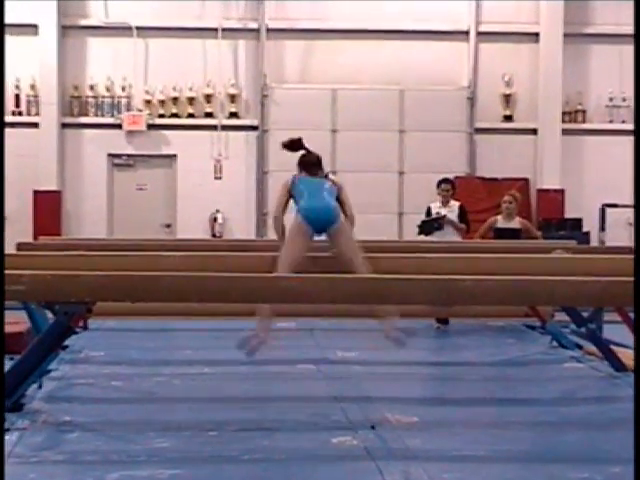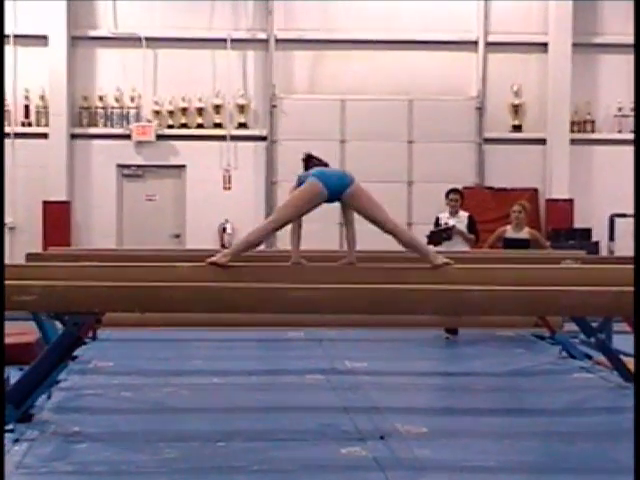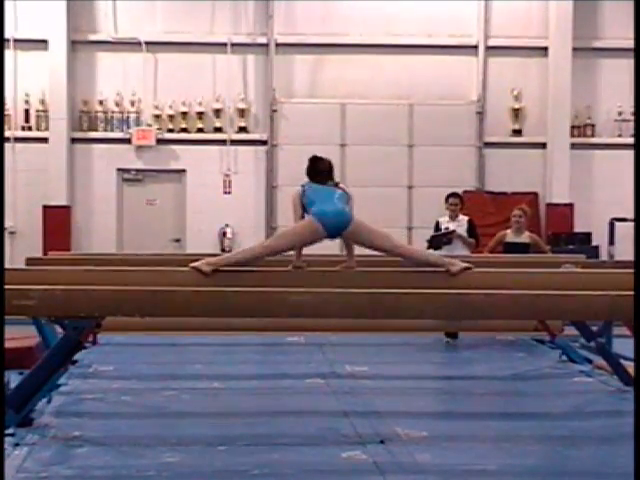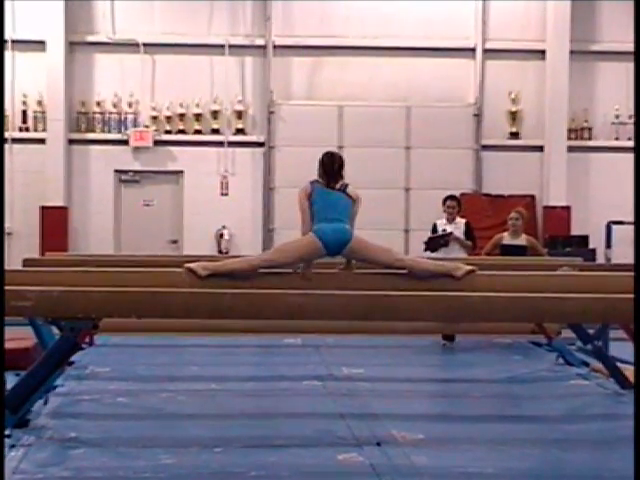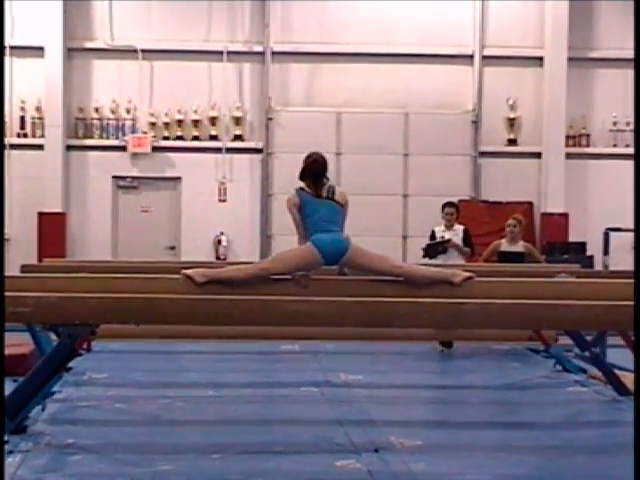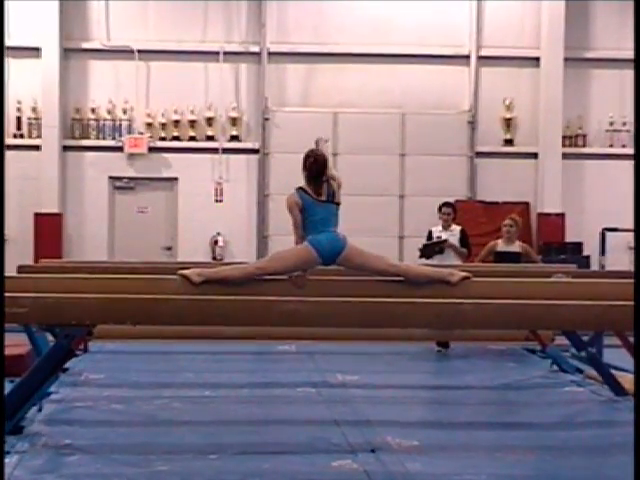
dt=0.4s
person 1, frame 1
left shoulder: (294, 180)
right shoulder: (334, 182)
left elbow: (278, 214)
right elbow: (350, 215)
left wrist: (282, 240)
right wrist: (347, 240)
left hip: (307, 217)
right hip: (330, 214)
left knee: (283, 274)
right knee: (362, 272)
left ankle: (262, 331)
right ankle: (388, 324)
person 1, frame 2
left shoulder: (301, 181)
right shoulder: (337, 172)
left elbow: (296, 223)
right elbow: (349, 222)
left wrist: (295, 255)
right wrist: (351, 256)
left hip: (319, 184)
right hip: (344, 180)
left knee: (272, 223)
right knee: (390, 225)
left ankle: (226, 254)
right ankle: (433, 256)
person 1, frame 3
left shoulder: (301, 192)
right shoulder: (343, 190)
left elbow: (299, 225)
left wrist: (297, 258)
right wrist: (351, 259)
left hip: (321, 220)
right hip: (343, 219)
left knee: (266, 247)
right knee: (397, 247)
left ankle: (212, 263)
right ankle: (450, 263)
person 1, frame 4
left shoulder: (308, 189)
right shoulder: (353, 194)
left elbow: (306, 225)
left wrist: (305, 260)
right wrist: (349, 260)
left hip: (320, 236)
right hip: (345, 237)
left knee: (263, 260)
right knee: (399, 261)
left ankle: (207, 267)
right ankle: (454, 268)
person 1, frame 5
left shoulder: (295, 198)
right shoulder: (340, 195)
left elbow: (302, 235)
left wrist: (303, 267)
left hip: (318, 247)
right hip: (342, 245)
left knee: (262, 268)
right knee: (396, 268)
left ankle: (204, 274)
right ankle: (452, 274)
person 1, frame 6
left shoulder: (295, 198)
right shoulder: (336, 186)
left elbow: (299, 235)
right elbow: (329, 173)
left wrist: (299, 267)
right wrist: (323, 153)
left hip: (314, 248)
right hip: (339, 245)
left knee: (257, 268)
right knee: (395, 267)
left ankle: (201, 274)
right ankle: (450, 274)
person 2, frame 1
left shoulder: (459, 207)
right shoulder: (431, 208)
left elbow: (466, 229)
left wrist: (451, 222)
left ankle: (443, 318)
right ankle: (440, 318)
person 2, frame 2
left shoulder: (468, 217)
right shoulder: (440, 218)
left elbow: (475, 239)
right elbow: (434, 241)
left wrist: (460, 232)
right wrist: (442, 235)
left ankle: (452, 328)
right ankle: (449, 328)
person 2, frame 3
left shoulder: (468, 221)
right shoulder: (439, 222)
left elbow: (475, 244)
right elbow: (434, 245)
left wrist: (460, 236)
right wrist: (442, 240)
left ankle: (452, 332)
right ankle: (450, 332)
person 2, frame 4
left shoulder: (465, 224)
right shoulder: (437, 225)
left elbow: (472, 246)
right elbow: (431, 248)
left wrist: (457, 239)
left ankle: (449, 334)
right ankle: (446, 334)
person 2, frame 5
left shoulder: (463, 231)
right shoulder: (435, 231)
left elbow: (470, 253)
right elbow: (429, 254)
left wrist: (456, 245)
right wrist: (438, 248)
left ankle: (446, 340)
right ankle: (444, 340)
person 2, frame 6
left shoulder: (460, 231)
right shoulder: (432, 231)
left elbow: (467, 254)
left wrist: (452, 246)
left ankle: (443, 341)
right ankle: (441, 340)
